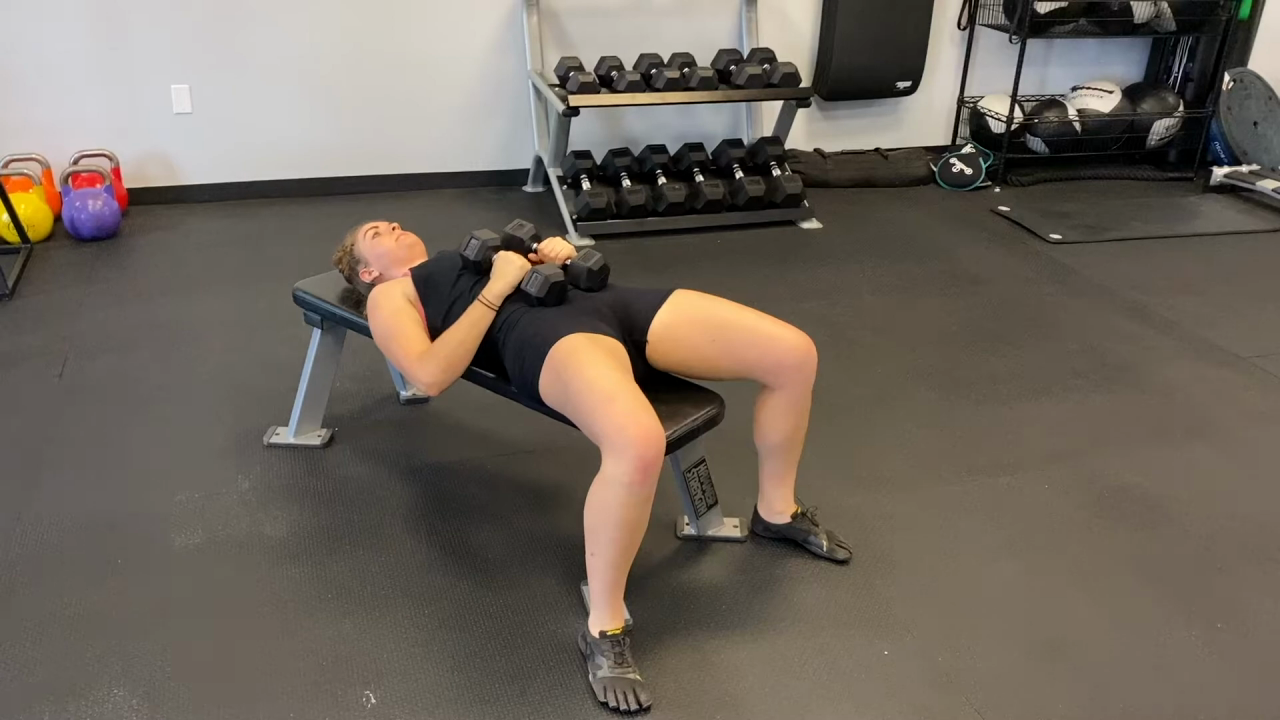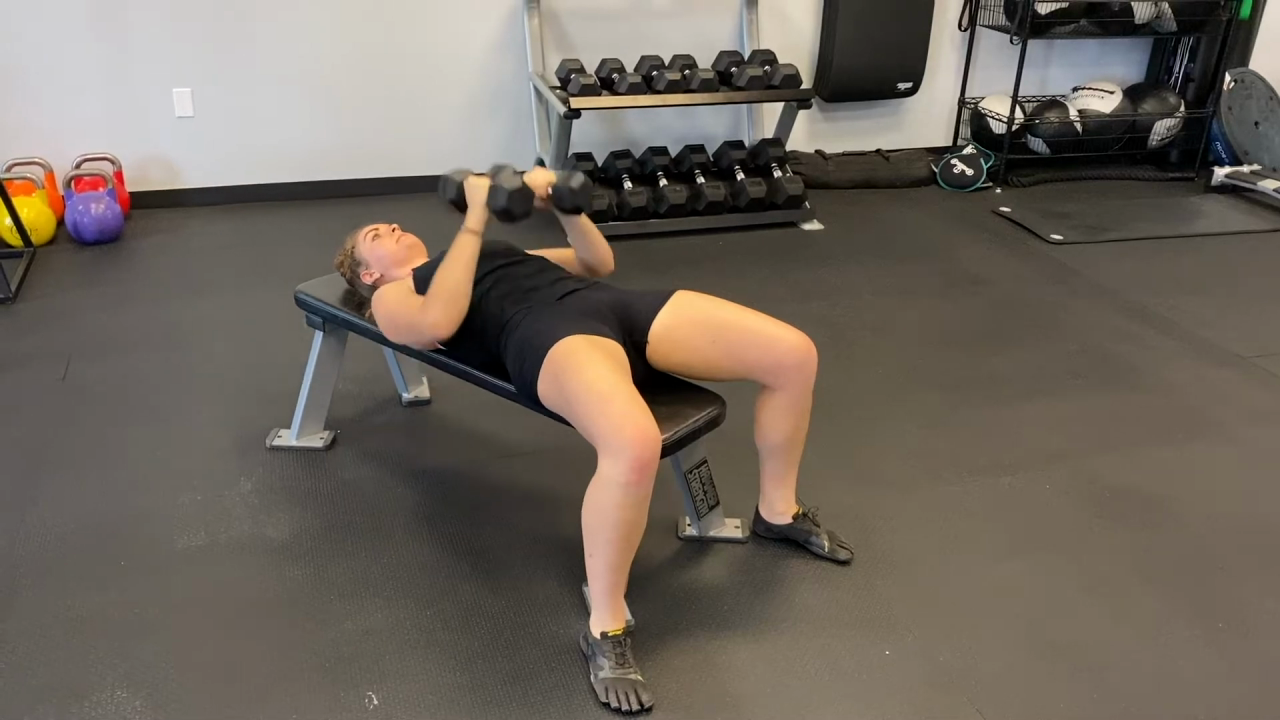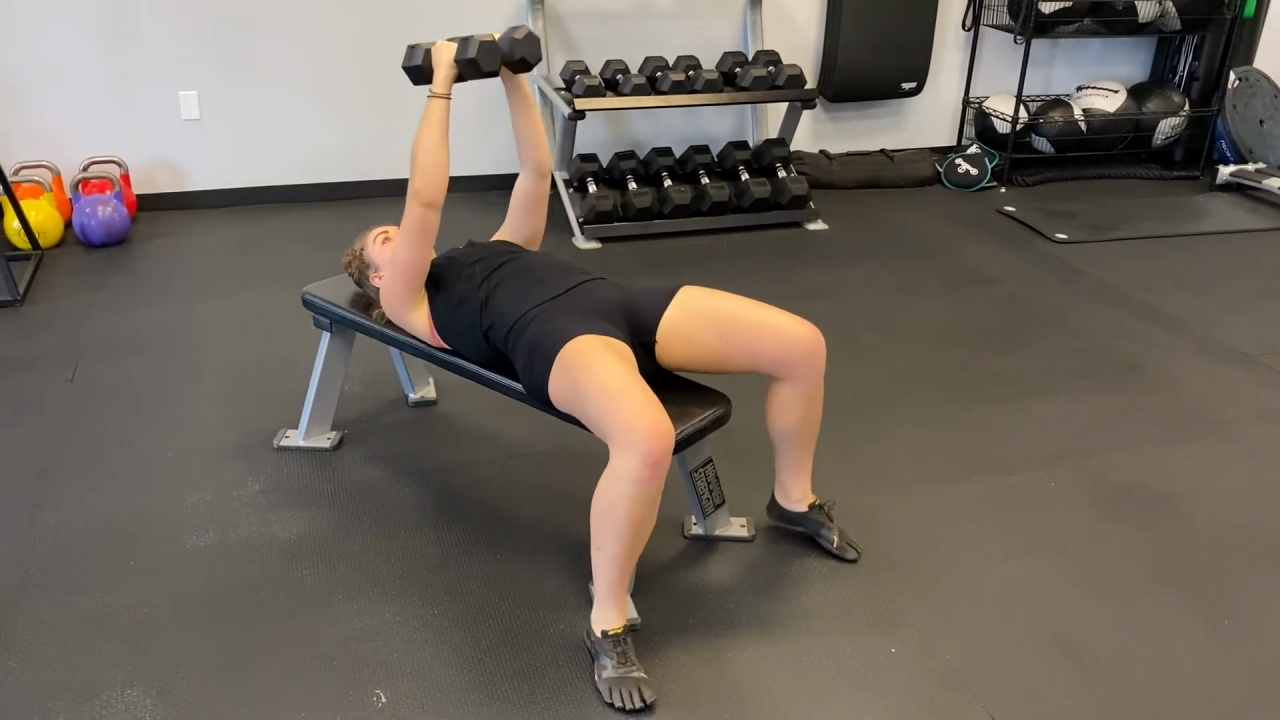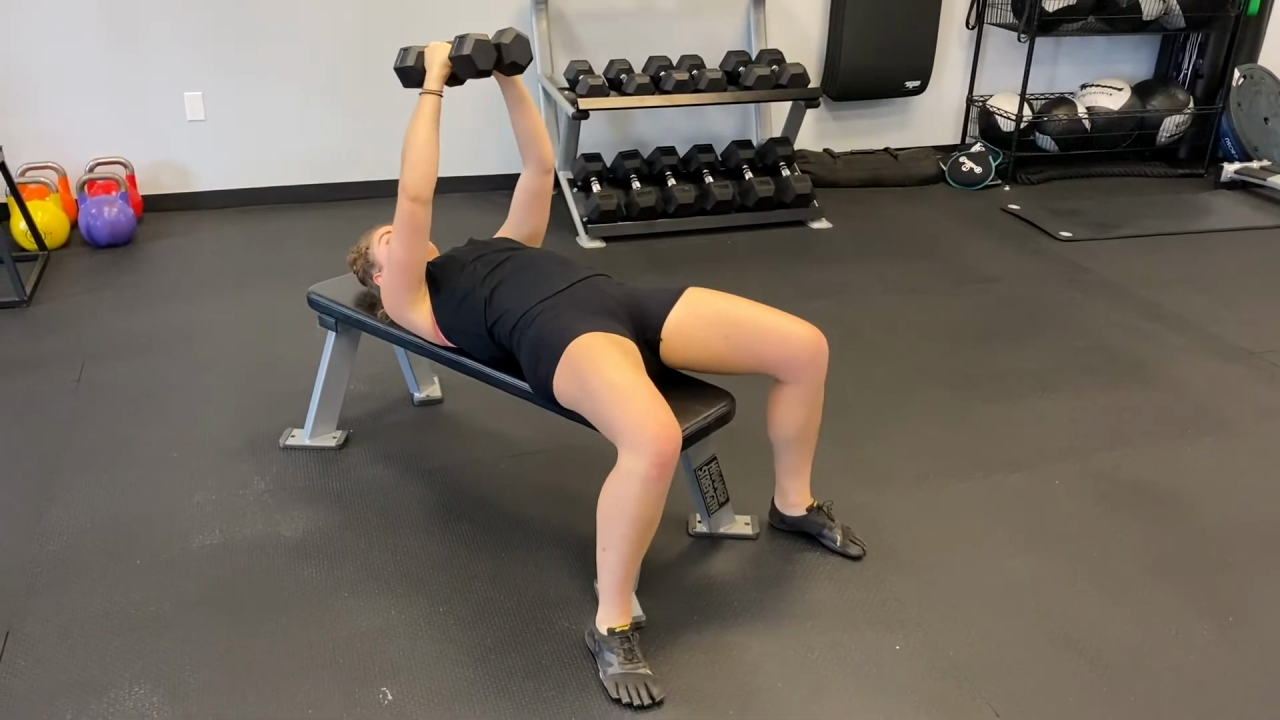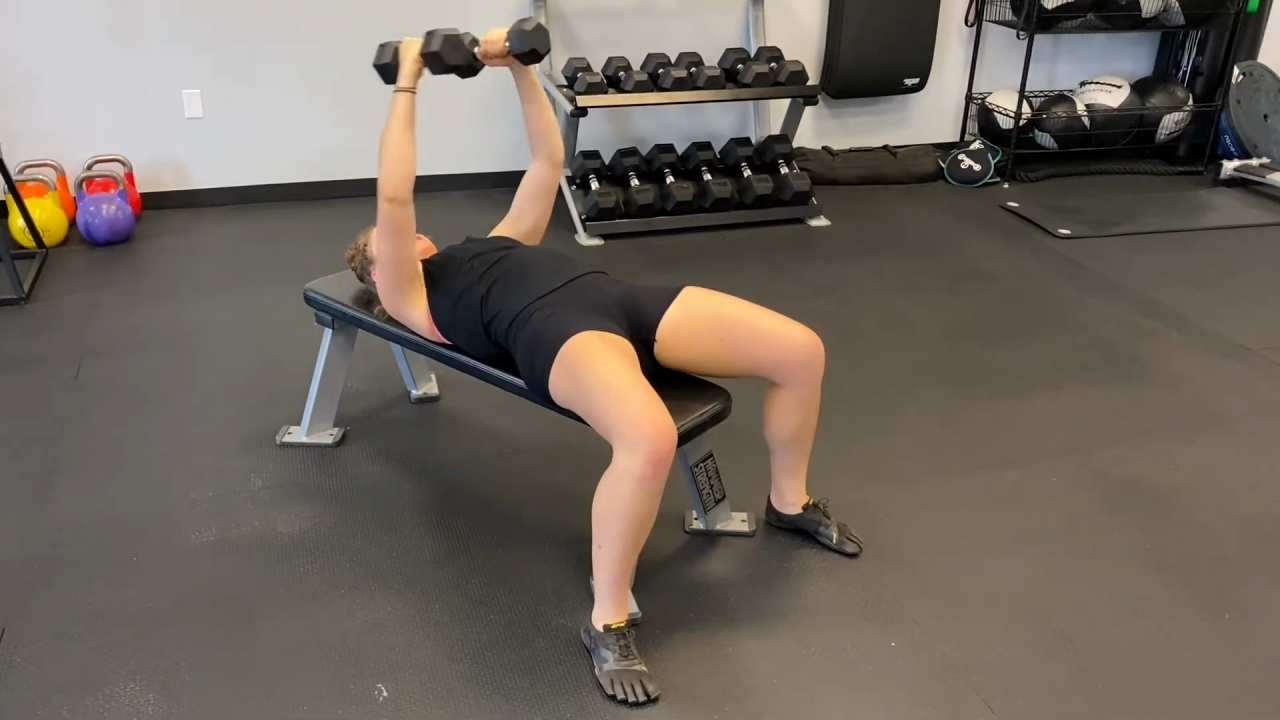
dt=1s
person 1, frame 1
right shoulder: (391, 295)
right elbow: (430, 375)
left wrist: (568, 255)
right wrist: (496, 288)
right hip: (544, 328)
left knee: (794, 355)
right knee: (639, 445)
left ankle: (777, 511)
right ankle: (604, 629)
person 1, frame 2
left shoulder: (495, 250)
right shoulder: (392, 298)
left elbow: (600, 262)
right elbow: (439, 323)
right wrist: (475, 220)
left hip: (610, 301)
right hip: (544, 329)
left knee: (794, 354)
right knee: (633, 446)
left ankle: (778, 510)
right ankle: (605, 629)
person 1, frame 3
left shoulder: (493, 249)
right shoulder: (407, 300)
left elbow: (537, 171)
right elbow: (425, 197)
left wrist: (512, 78)
right wrist: (441, 86)
left hip: (618, 303)
right hip: (554, 332)
left knee: (802, 346)
right knee: (647, 442)
left ankle: (794, 499)
right ankle: (607, 626)
person 1, frame 4
left shoulder: (496, 246)
right shoulder: (409, 298)
left elbow: (539, 167)
right elbow: (414, 195)
left wrist: (508, 78)
right wrist: (433, 86)
left hip: (620, 300)
right hip: (556, 328)
left knee: (805, 348)
right knee: (654, 442)
left ankle: (795, 504)
right ankle: (611, 626)
person 1, frame 5
left shoulder: (493, 245)
right shoulder: (408, 295)
left elbow: (548, 161)
right elbow: (393, 194)
left wrist: (520, 68)
right wrist: (407, 83)
left hip: (619, 299)
right hip: (552, 329)
left knee: (802, 352)
right knee: (649, 440)
left ankle: (789, 502)
right ankle: (607, 624)
